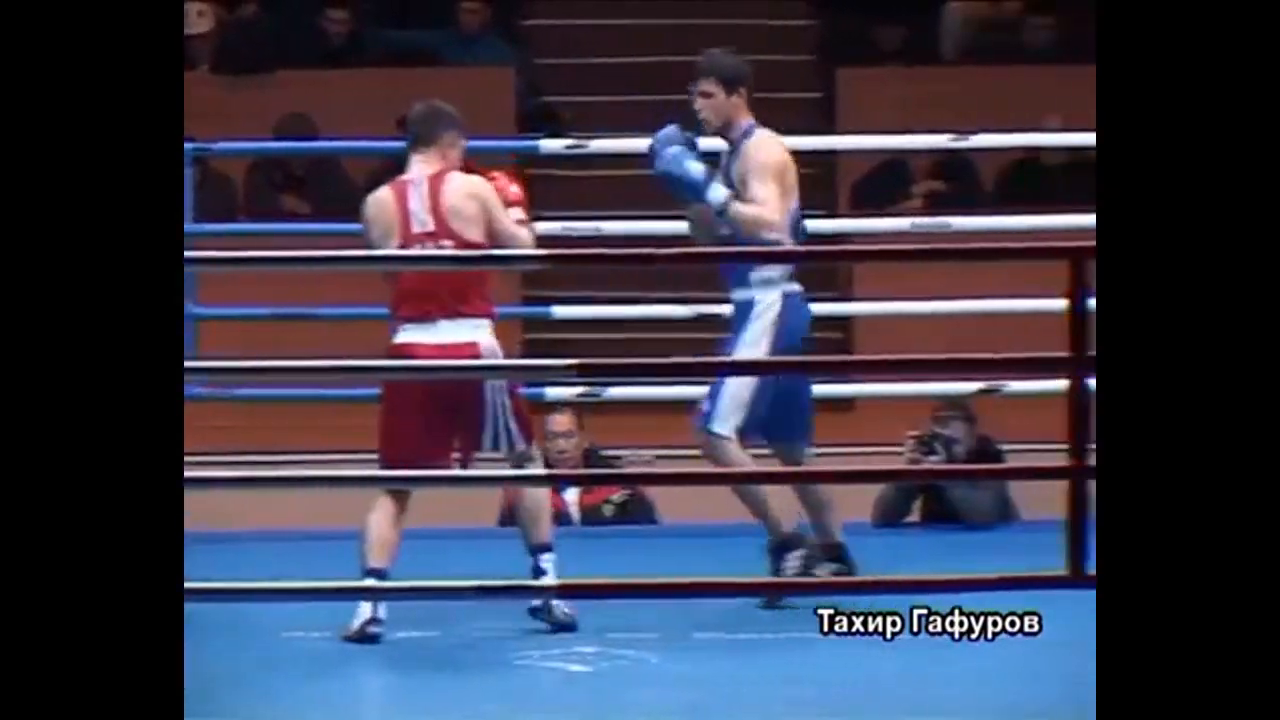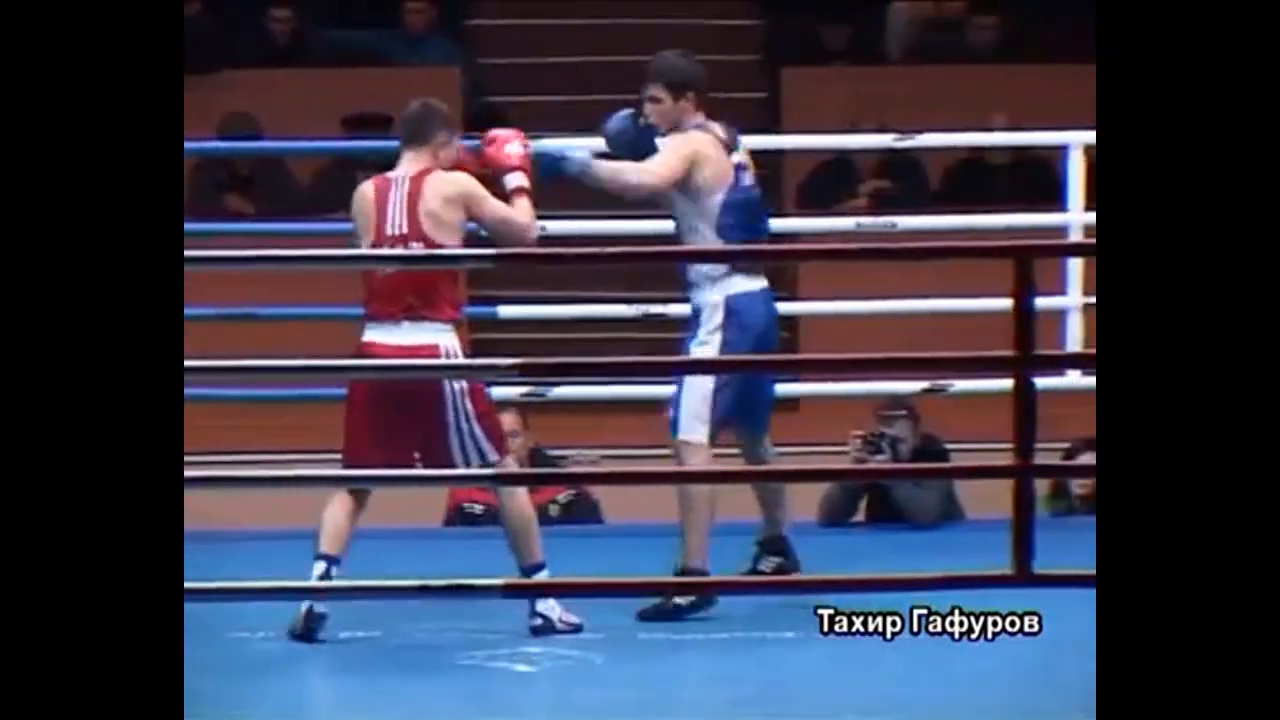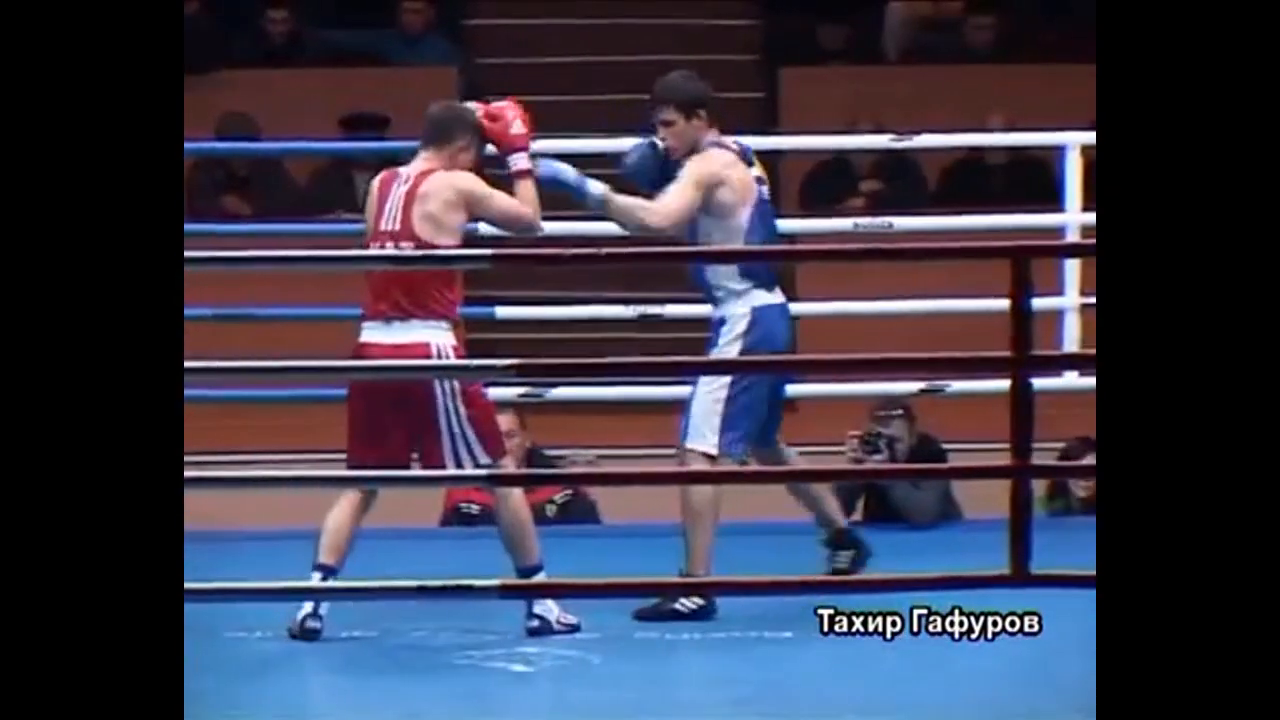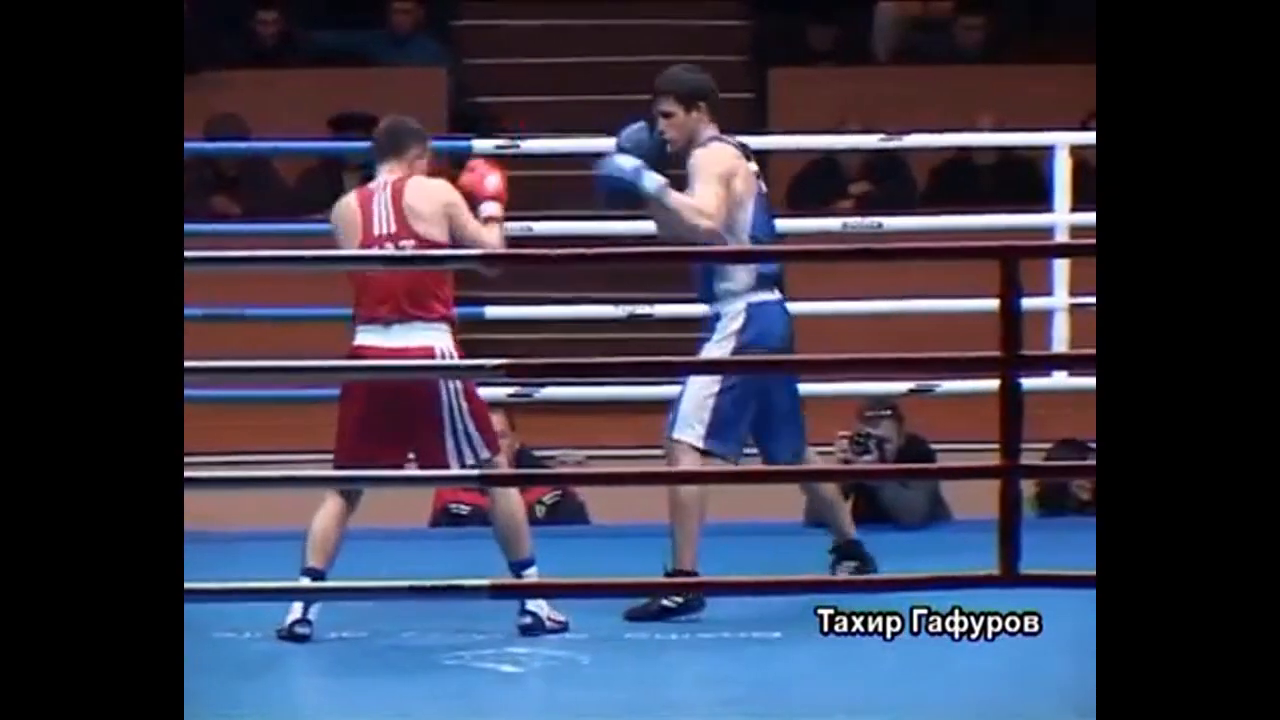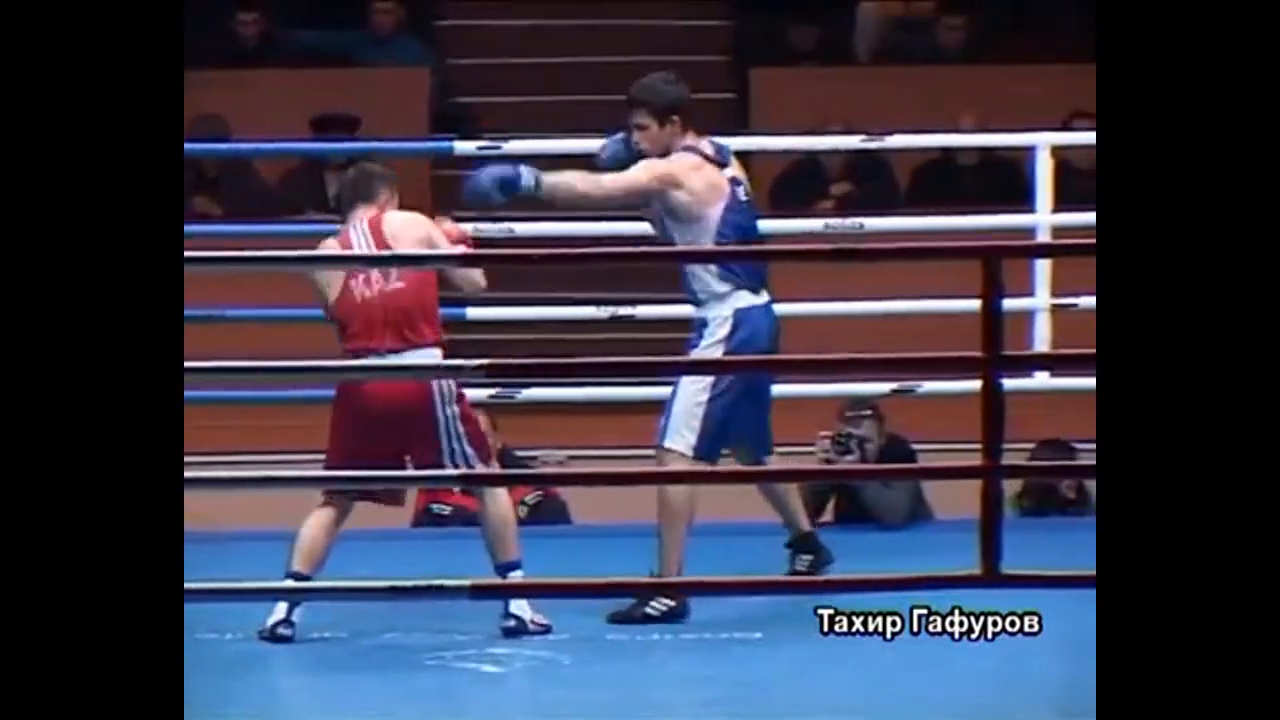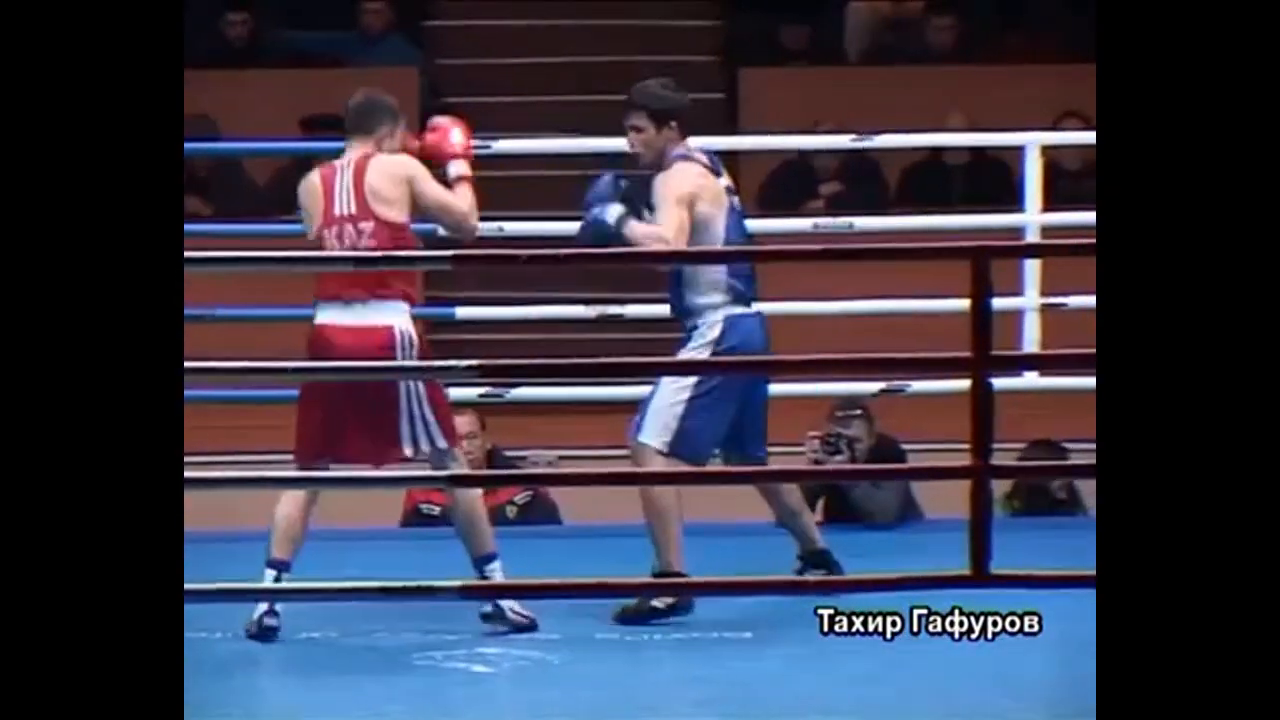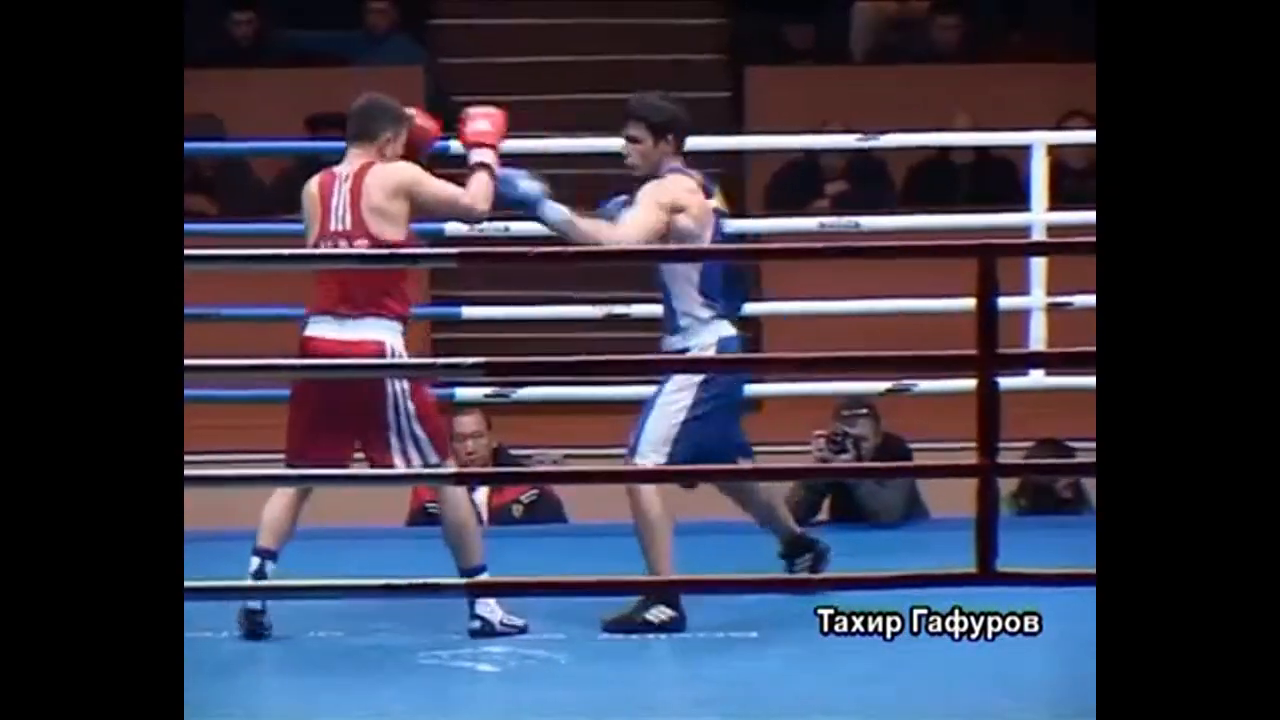
dt=0.2s
person 1, frame 1
left shoulder: (761, 150)
right shoulder: (737, 154)
left elbow: (771, 226)
right elbow: (711, 233)
left wrist: (707, 186)
right wrist: (691, 186)
left hip: (772, 308)
right hip: (764, 307)
left knee: (718, 436)
right knee: (786, 443)
left ankle: (787, 543)
right ankle: (832, 554)
person 1, frame 2
left shoulder: (691, 147)
right shoulder: (727, 144)
left elbow: (638, 181)
left wrist: (567, 160)
right wrist: (640, 142)
left hip: (725, 308)
right hip: (751, 301)
left knee: (692, 441)
right knee: (749, 433)
left ankle: (693, 580)
right ankle: (775, 545)
person 1, frame 3
left shoulder: (708, 165)
right shoulder: (740, 159)
left elbow: (656, 220)
right elbow: (670, 225)
left wrist: (580, 184)
right wrist: (643, 179)
left hip: (745, 322)
right hip: (764, 317)
left knee: (699, 451)
right knee: (764, 445)
left ankle: (696, 588)
right ankle: (843, 540)
person 1, frame 4
left shoulder: (708, 156)
right shoulder: (728, 157)
left elbow: (705, 225)
right elbow: (676, 229)
left wrist: (648, 182)
right wrist: (648, 178)
left hip: (745, 321)
right hip: (764, 315)
left knee: (685, 445)
right knee: (783, 449)
left ankle: (682, 582)
right ankle: (850, 548)
person 1, frame 5
left shoulder: (669, 171)
right shoulder: (722, 159)
left elbow: (601, 187)
left wrist: (519, 178)
right wrist: (636, 165)
left hip: (728, 324)
right hip: (752, 318)
left knee: (677, 453)
right knee: (748, 449)
left ankle: (668, 592)
right ankle: (806, 543)
person 1, frame 6
left shoulder: (676, 180)
right shoulder: (703, 171)
left elbow: (667, 246)
left wrist: (616, 217)
right wrist: (621, 214)
left hip: (719, 333)
right hip: (741, 330)
left knee: (650, 448)
right knee: (746, 460)
left ankle: (672, 583)
right ankle: (815, 555)
person 1, frame 7
left shoulder: (664, 194)
right shoulder: (691, 193)
left elbow: (619, 243)
left wrist: (543, 205)
left hip: (706, 354)
right hip: (701, 349)
left knee: (642, 467)
right knee: (724, 468)
left ankle: (663, 601)
right ankle: (801, 545)
person 2, frame 1
left shoulder: (378, 203)
right shoulder: (473, 188)
right elbow: (527, 251)
right wrist: (512, 207)
left hip: (411, 352)
right hip: (472, 347)
left knee: (394, 486)
right knee: (522, 461)
left ankle: (370, 605)
right ankle: (546, 582)
person 2, frame 2
left shoulder: (365, 195)
right shoulder: (454, 185)
right elbow: (524, 232)
right wrist: (514, 172)
left hip: (377, 351)
right hip: (434, 353)
left knee: (355, 484)
right knee: (503, 471)
right ankle: (542, 601)
person 2, frame 3
left shoulder: (378, 185)
right shoulder: (456, 184)
right elbow: (528, 222)
right wrist: (519, 153)
left hip: (373, 350)
right hip: (428, 351)
left knee: (361, 484)
right knee: (499, 473)
left ankle: (312, 603)
right ankle: (540, 603)
person 2, frame 4
left shoulder: (346, 210)
right shoulder: (435, 191)
right elbow: (489, 250)
right wrist: (490, 204)
left hip: (370, 356)
right hip: (430, 354)
left knee: (346, 488)
right knee: (495, 475)
left ankle: (302, 607)
right ankle: (532, 603)
person 2, frame 5
left shoulder: (327, 254)
right shoulder: (412, 224)
right elbow: (474, 284)
right wrist: (453, 245)
left hip: (360, 384)
right hip: (422, 376)
left knee: (333, 502)
right knee: (485, 481)
left ankle: (285, 609)
right ankle: (516, 604)
person 2, frame 6
left shoulder: (312, 184)
right shoulder: (399, 168)
right elbow: (466, 221)
right wrist: (457, 161)
left hip: (330, 335)
right hip: (388, 334)
left knee: (309, 473)
right knee: (447, 462)
left ankle: (269, 597)
right ankle: (496, 591)
person 2, frame 7
left shoulder: (314, 189)
right shoulder: (398, 179)
right elbow: (477, 206)
right wrist: (482, 151)
left hip: (320, 347)
right hip: (376, 351)
left knee: (298, 478)
right knee: (443, 475)
left ankle: (253, 583)
right ankle: (484, 604)
